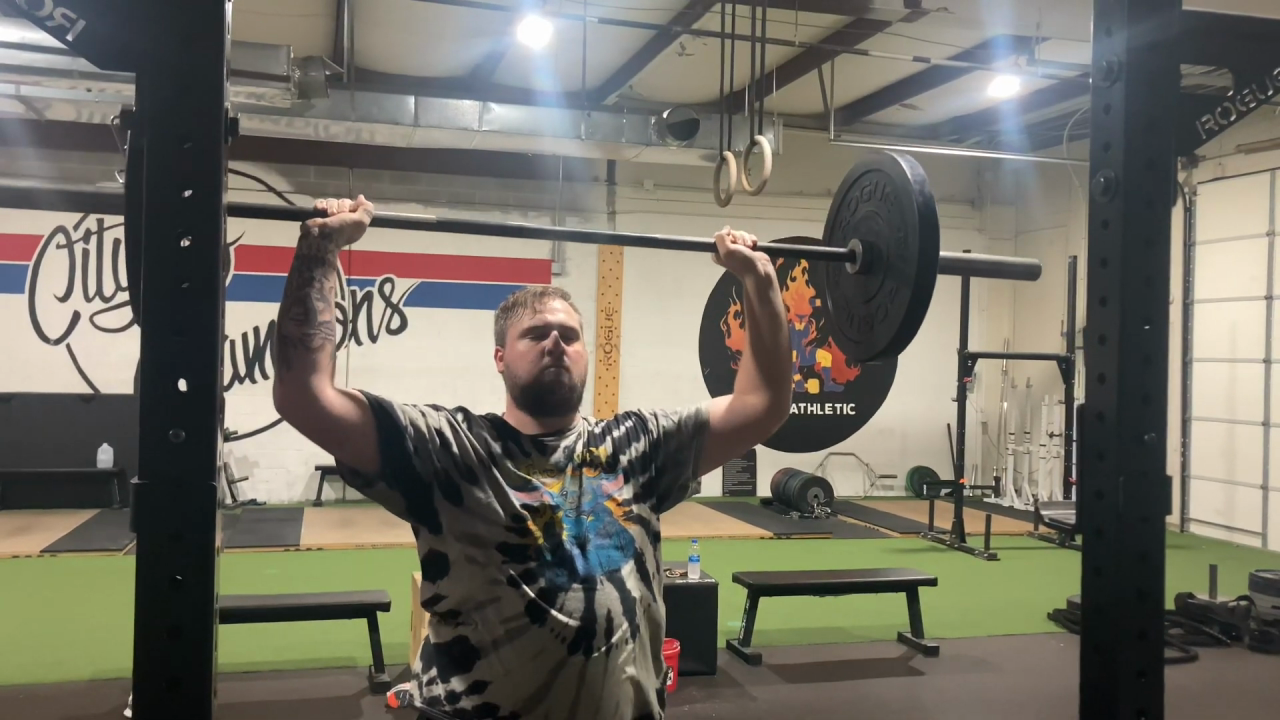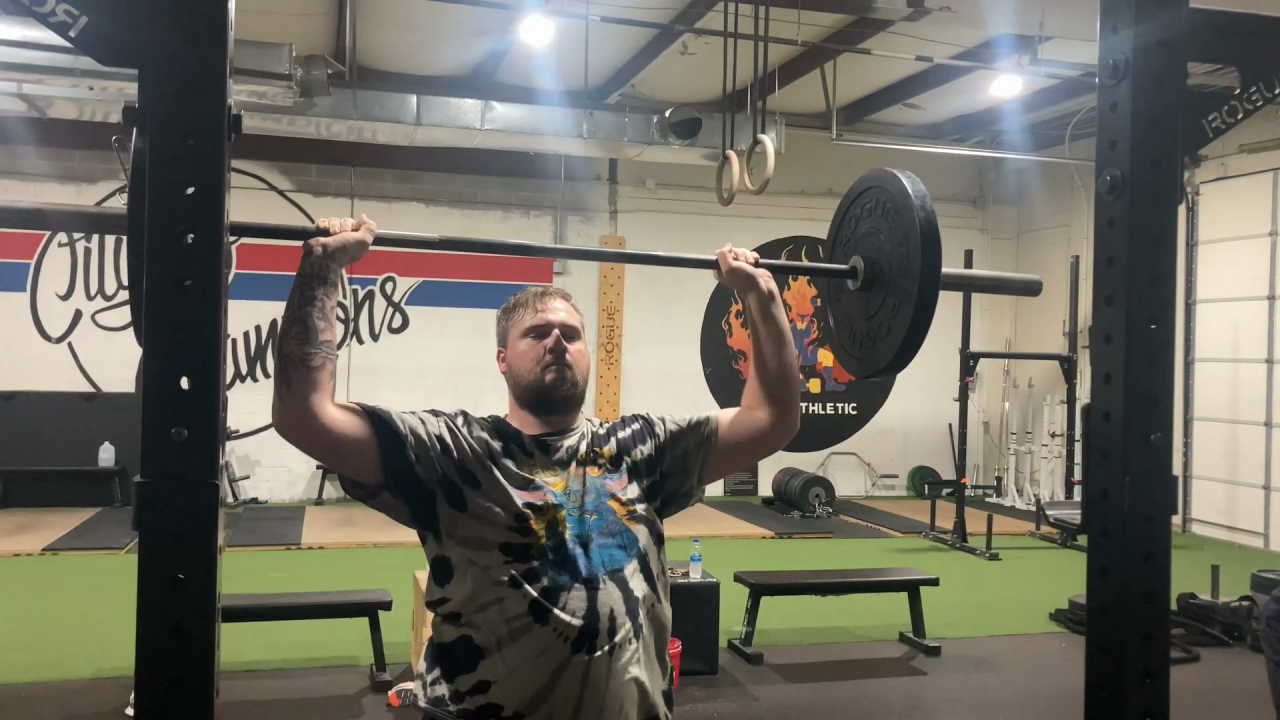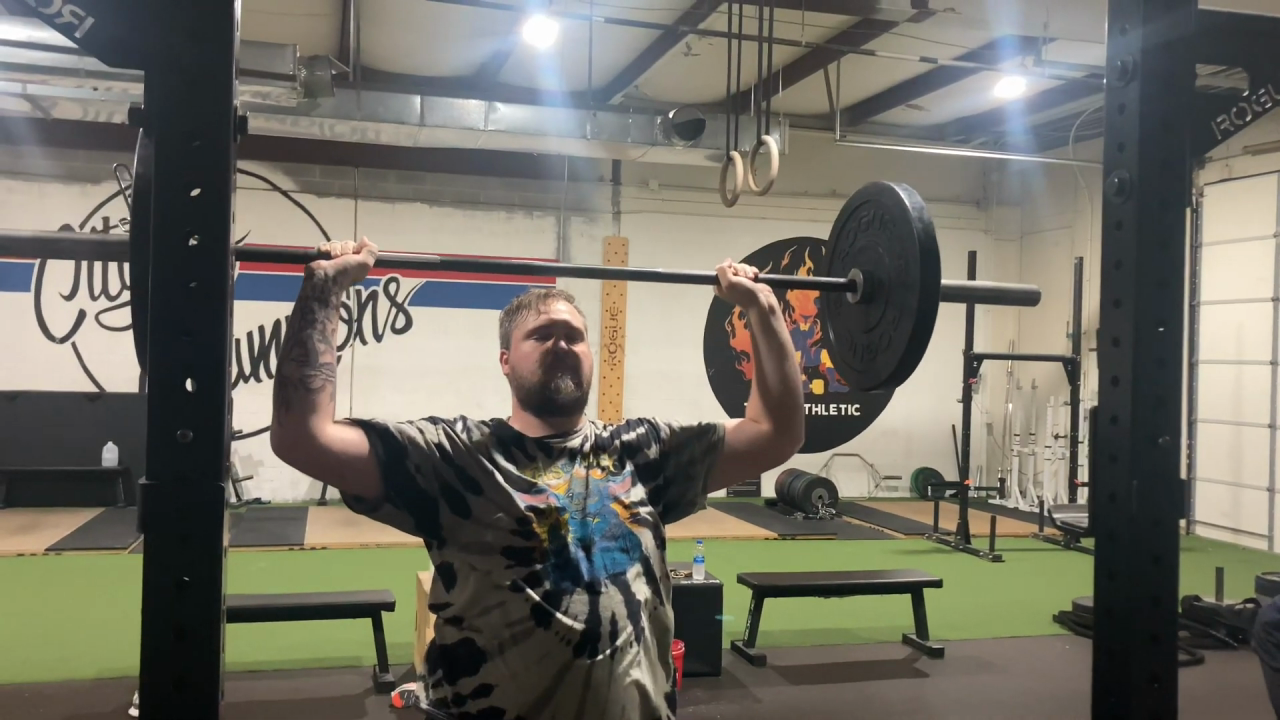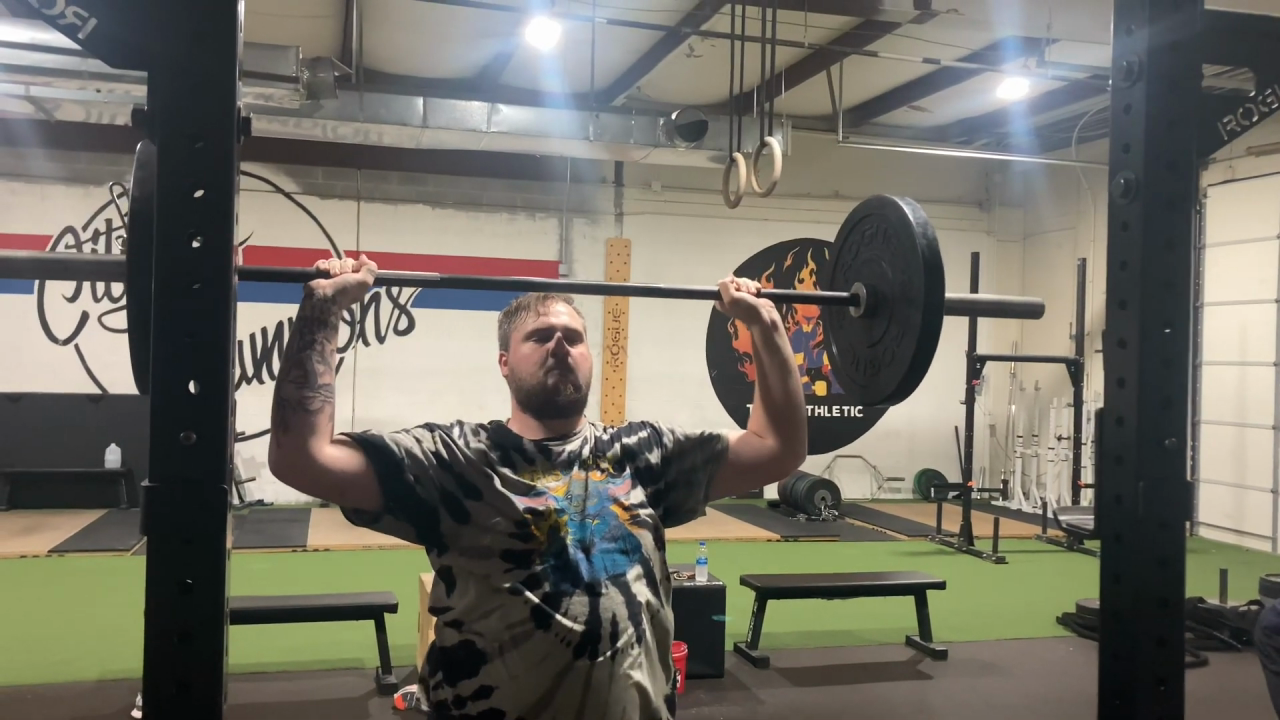
dt=0.4s
person 1, frame 1
left shoulder: (635, 445)
right shoulder: (448, 449)
left elbow: (762, 405)
right elbow: (303, 397)
left wrist: (757, 278)
right wrist: (320, 247)
person 1, frame 2
left shoulder: (640, 448)
right shoulder: (451, 451)
left elbow: (772, 420)
right elbow: (303, 417)
left wrist: (760, 294)
right wrist: (321, 267)
person 1, frame 3
left shoulder: (643, 450)
right shoulder: (454, 455)
left elbow: (777, 433)
right elbow: (303, 437)
left wrist: (761, 307)
right wrist: (323, 290)
person 1, frame 4
left shoulder: (644, 453)
right shoulder: (453, 458)
left elbow: (777, 448)
right elbow: (301, 457)
left wrist: (764, 325)
right wrist: (322, 309)
